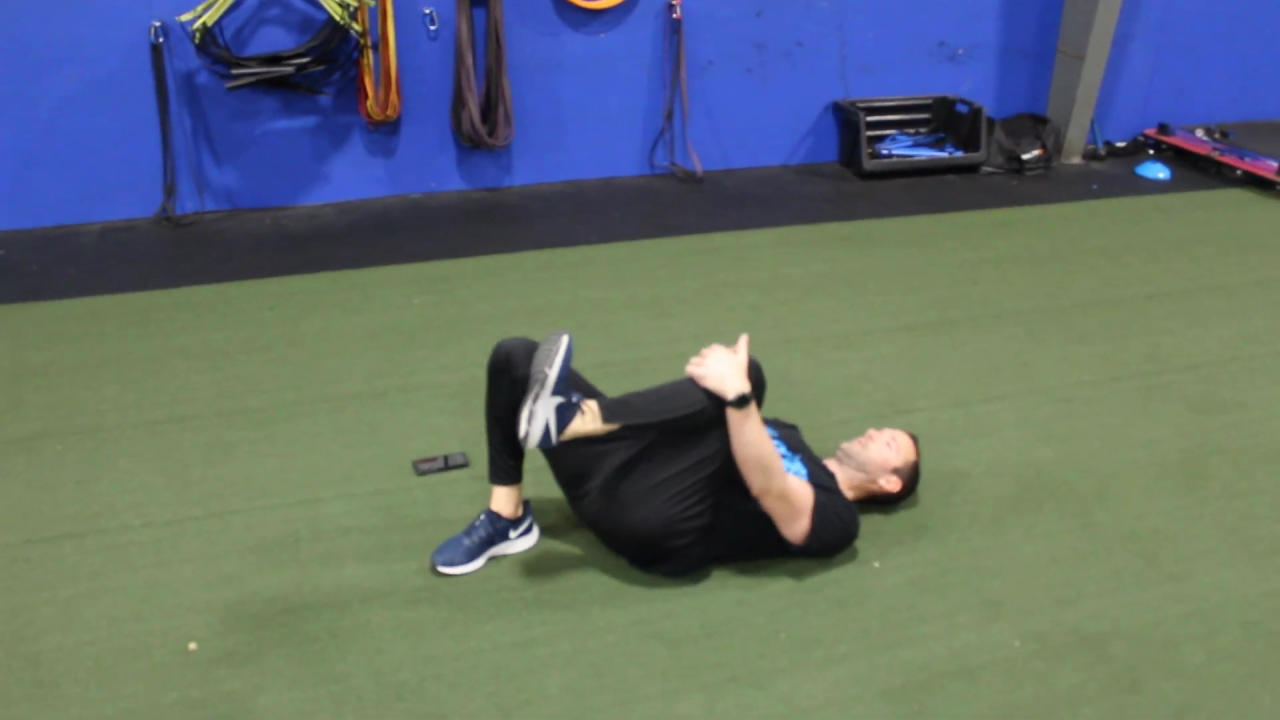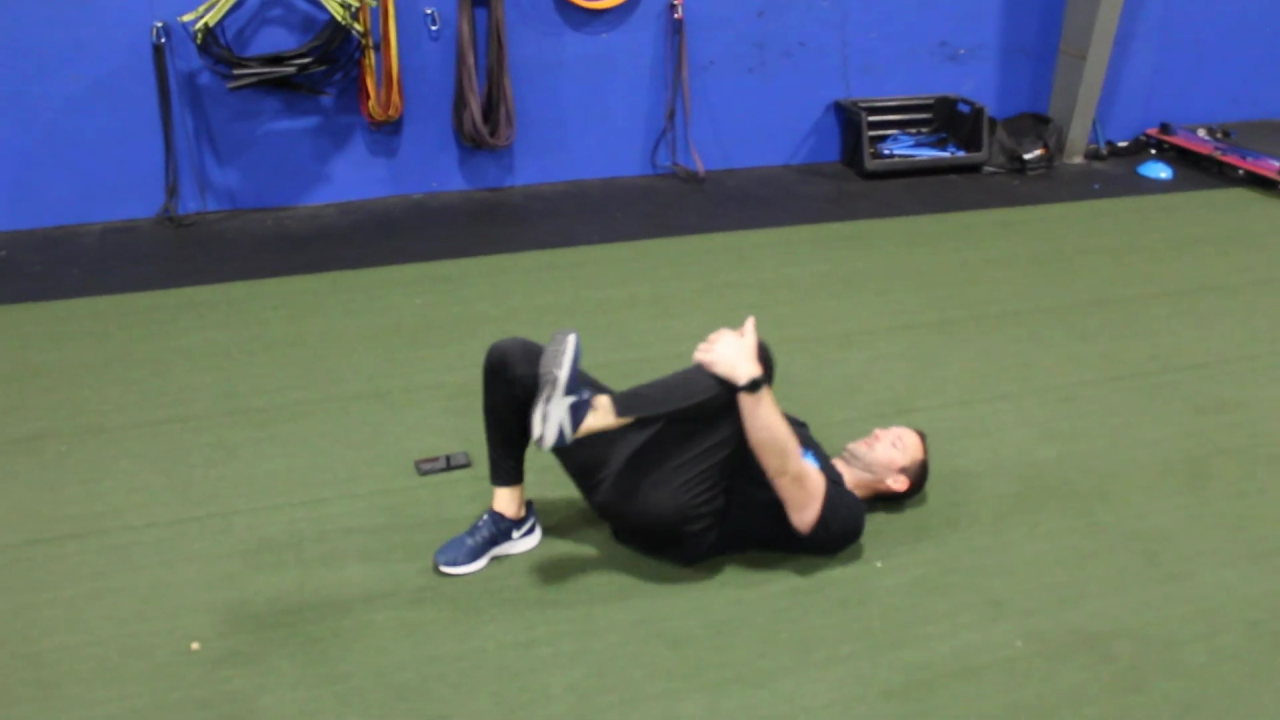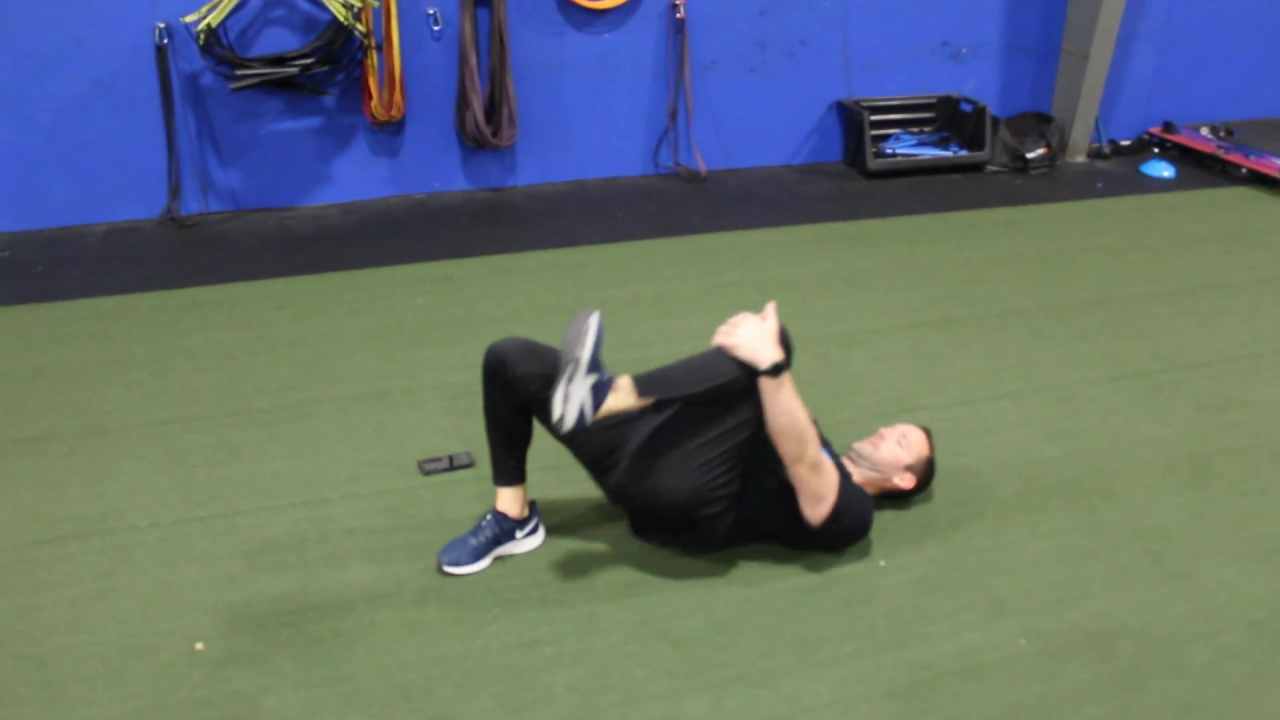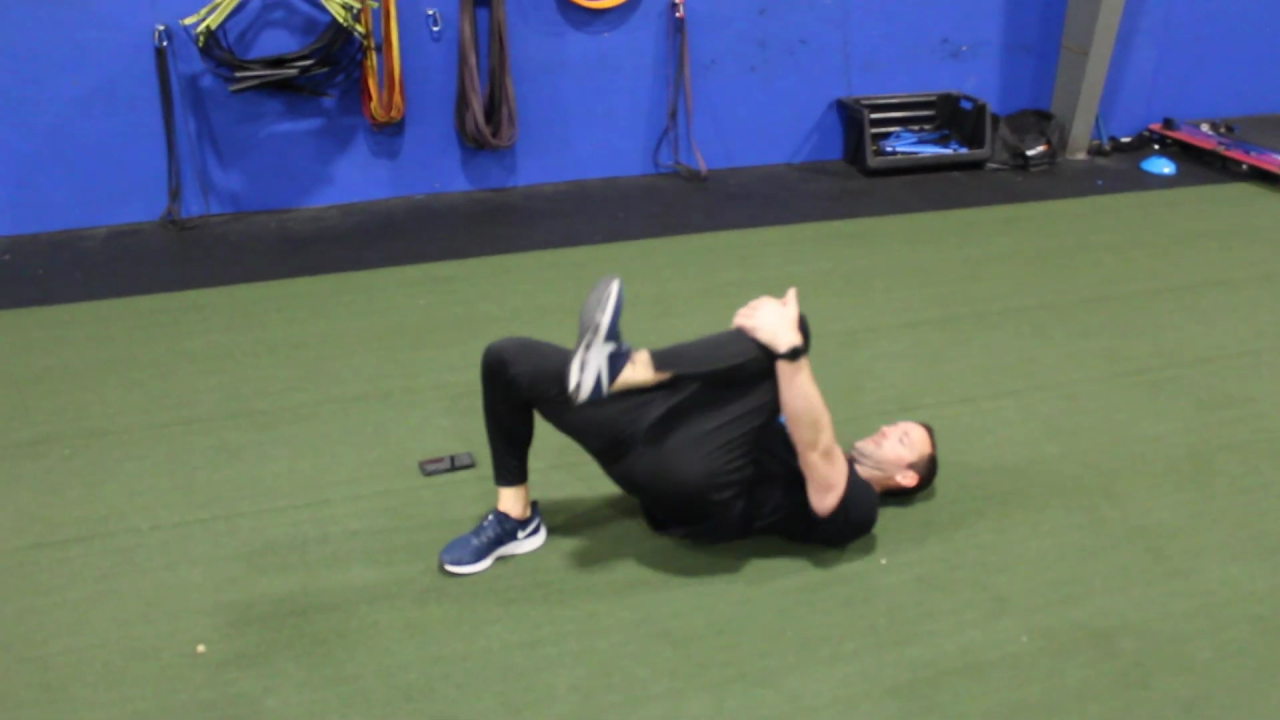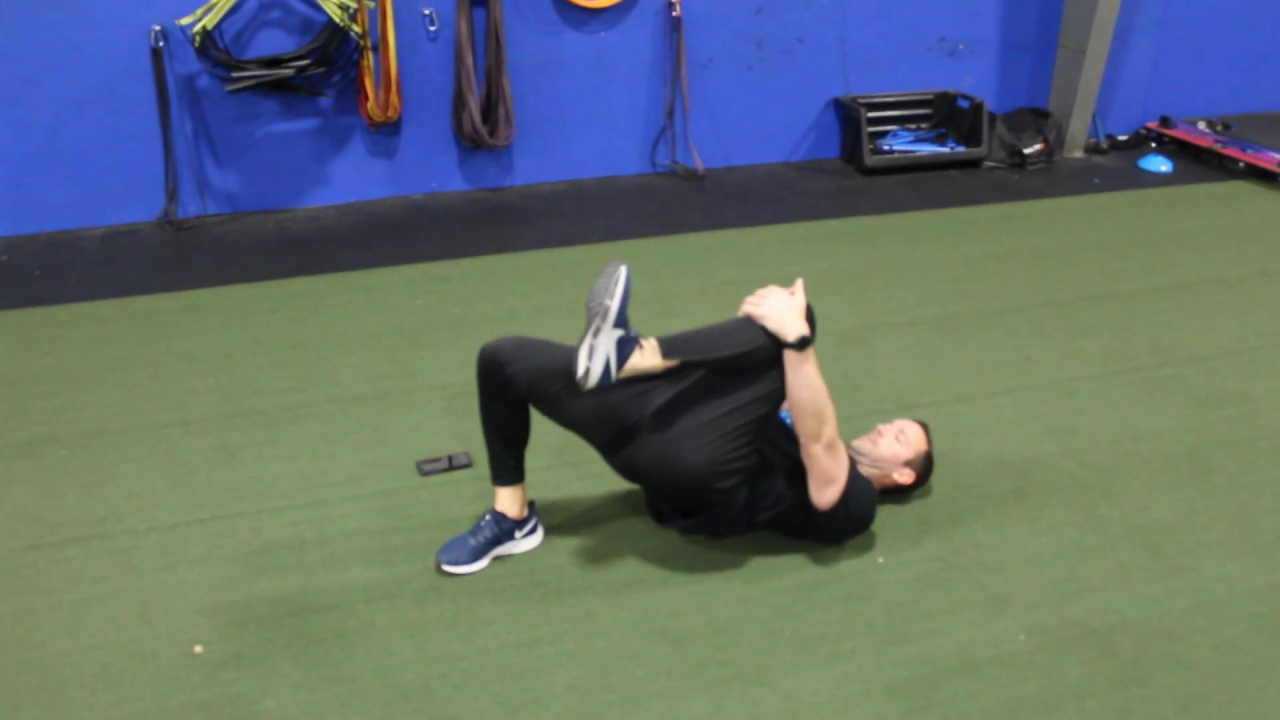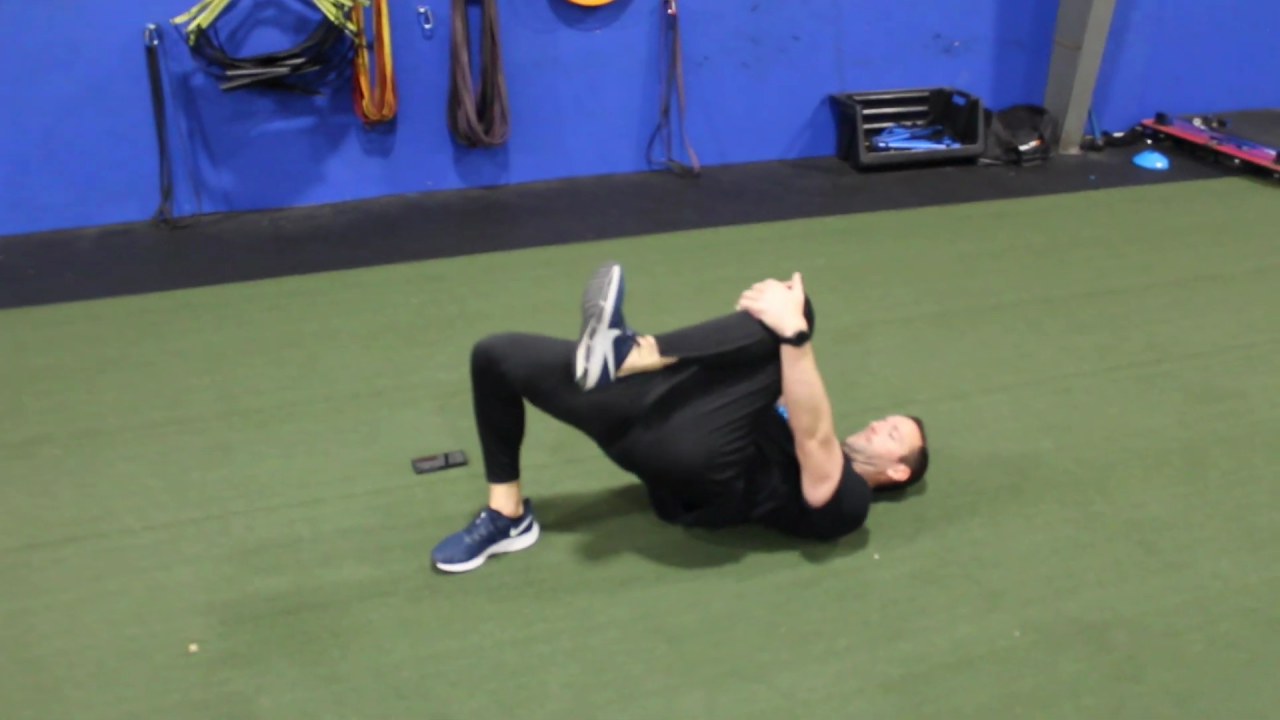
dt=0.1s
person 1, frame 1
left shoulder: (834, 518)
right shoulder: (790, 444)
left elbow: (767, 490)
left wrist: (737, 392)
right wrist: (717, 377)
left hip: (657, 521)
right hip: (621, 474)
left knee: (742, 381)
right knee: (516, 355)
left ankle: (569, 420)
right ankle: (506, 519)
person 1, frame 2
left shoulder: (842, 514)
right shoulder: (797, 438)
left elbow: (781, 471)
left wrist: (748, 377)
right wrist: (730, 363)
left hip: (668, 507)
right hip: (632, 461)
left knee: (751, 368)
right knee: (511, 357)
left ankle: (584, 417)
right ankle: (508, 519)
person 1, frame 3
left shoulder: (849, 510)
right shoulder: (815, 466)
left elbow: (801, 459)
left wrist: (767, 362)
right wrist: (740, 350)
left hip: (685, 491)
right hip: (648, 446)
left knee: (768, 352)
right knee: (508, 357)
left ankle: (599, 399)
right ankle: (512, 518)
person 1, frame 4
left shoulder: (853, 506)
right shoulder: (815, 457)
left elbow: (815, 445)
left wrist: (789, 346)
right wrist: (759, 333)
left hip: (695, 478)
right hip: (656, 434)
left knee: (788, 334)
right knee: (507, 358)
left ankle: (617, 373)
right ankle: (514, 520)
person 1, frame 5
left shoulder: (852, 502)
right shoulder: (805, 451)
left elbow: (819, 441)
left wrist: (796, 338)
right wrist: (760, 326)
left hip: (699, 465)
right hip: (656, 425)
left knee: (793, 325)
right knee: (502, 359)
left ankle: (629, 355)
right ankle: (512, 519)
person 1, frame 6
left shoulder: (847, 499)
right shoulder: (815, 454)
left elbow: (813, 436)
left wrist: (793, 333)
right wrist: (758, 321)
left hip: (696, 451)
right hip: (656, 414)
left knee: (789, 322)
right knee: (496, 356)
left ankle: (626, 354)
right ankle: (507, 517)
